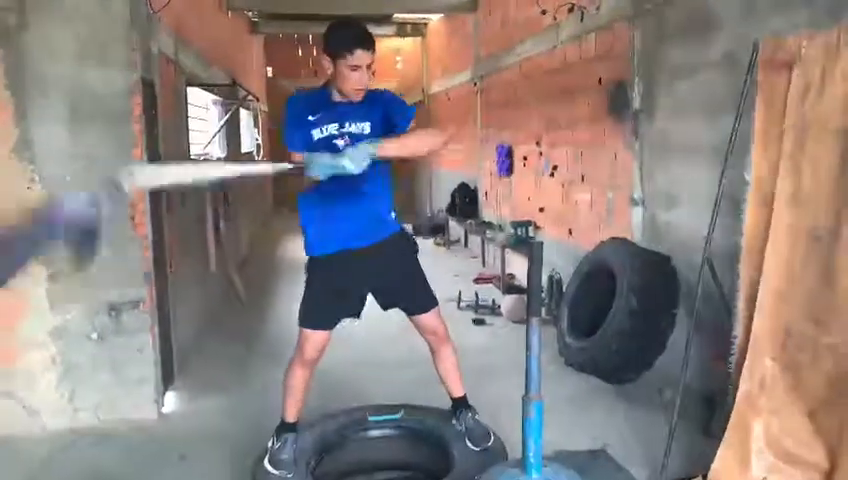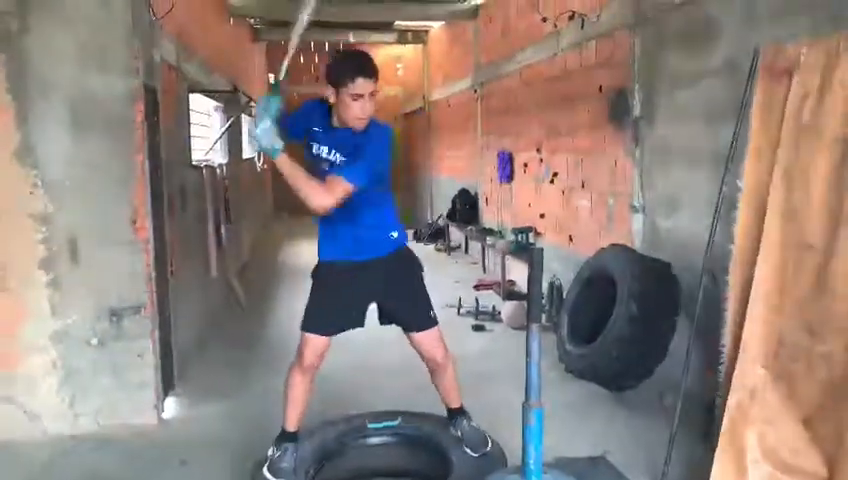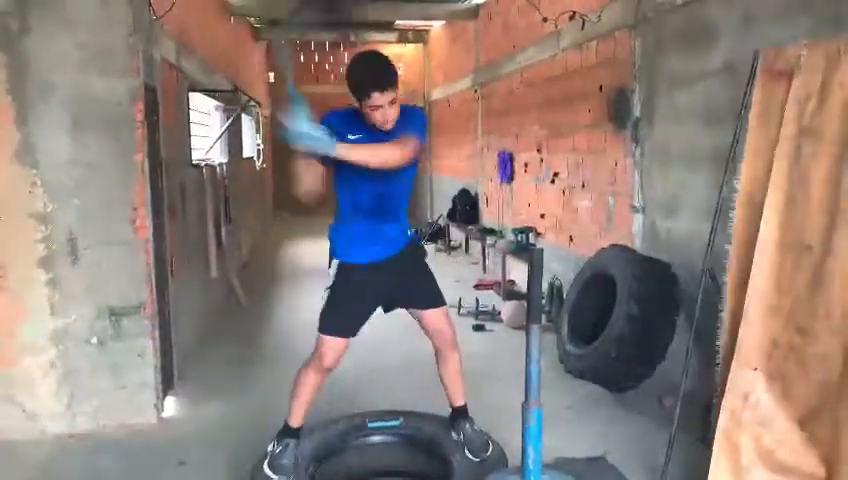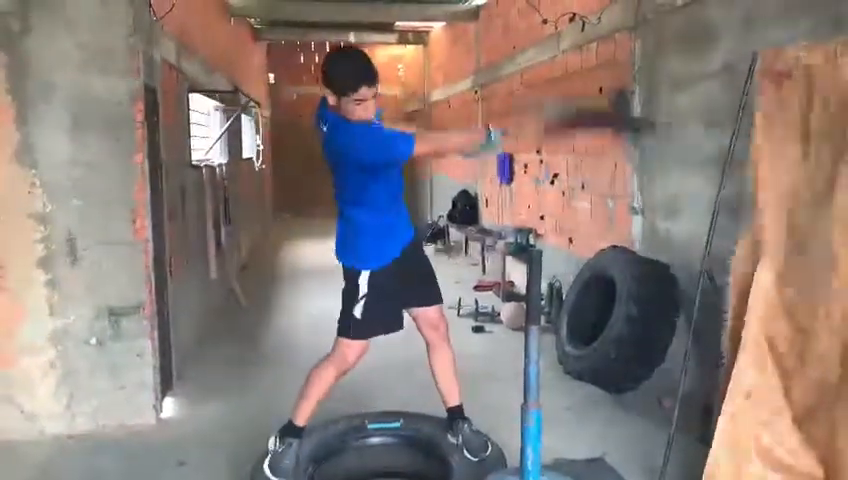
dt=0.2s
person 1, frame 1
left shoulder: (381, 104)
right shoulder: (302, 107)
left elbow: (436, 137)
right elbow: (299, 172)
left wrist: (373, 149)
right wrist: (317, 165)
left hip: (386, 240)
right hip: (330, 250)
left knee: (436, 331)
right knee: (309, 350)
left ankle: (462, 410)
right ankle: (286, 434)
person 1, frame 2
left shoulder: (376, 140)
right shoulder: (313, 114)
left elbow: (321, 200)
right elbow: (281, 131)
left wrist: (276, 151)
right wrist: (270, 121)
left hip: (390, 257)
right hip: (337, 261)
left knee: (436, 353)
right knee: (307, 357)
left ankle: (458, 418)
right ankle: (286, 441)
person 1, frame 3
left shoulder: (412, 118)
right shoulder: (337, 122)
left elbow: (396, 156)
right elbow: (308, 185)
left wrist: (335, 148)
right wrist: (314, 147)
left hip: (400, 249)
right hip: (355, 259)
left knee: (445, 336)
right knee: (325, 357)
left ankle: (460, 419)
right ankle: (288, 438)
person 1, frame 4
left shoulder: (342, 114)
right shoulder: (352, 137)
left elbow: (404, 133)
right elbow: (428, 144)
left wrist: (463, 137)
right wrist: (479, 137)
left hip: (401, 242)
right hip: (371, 257)
left knee: (436, 328)
right knee: (345, 356)
left ankle: (457, 421)
right ankle: (289, 435)
